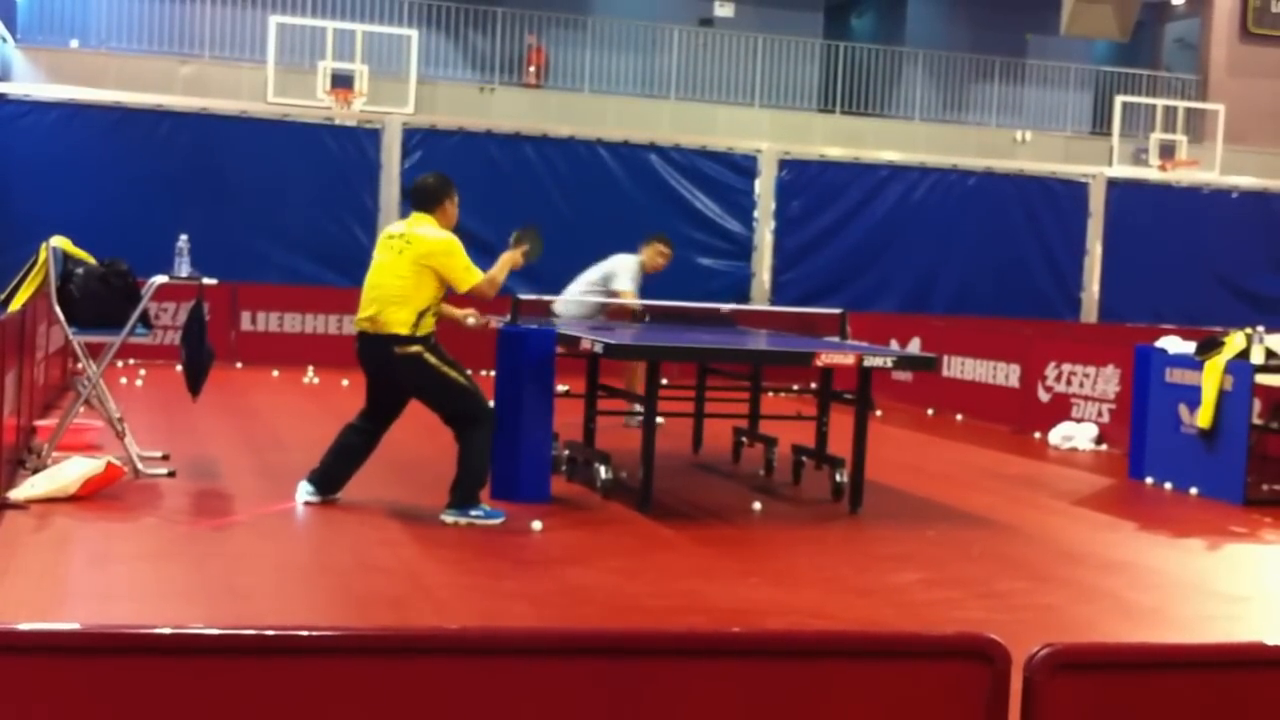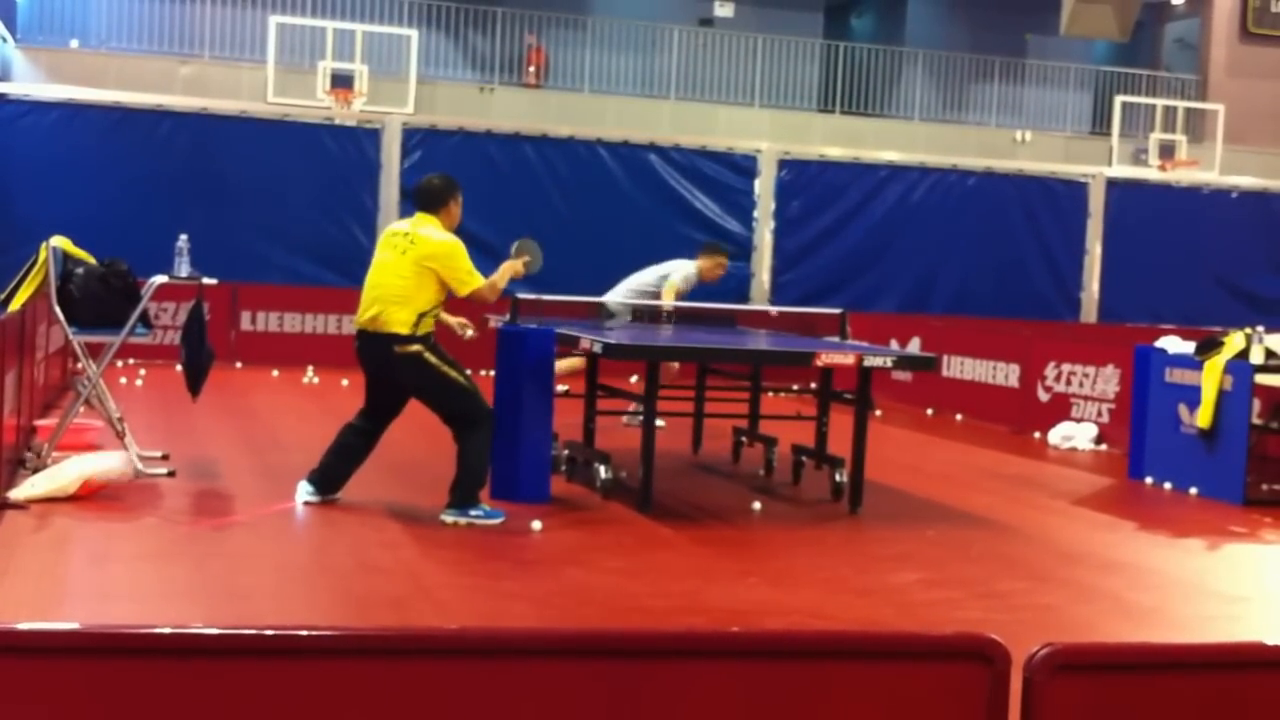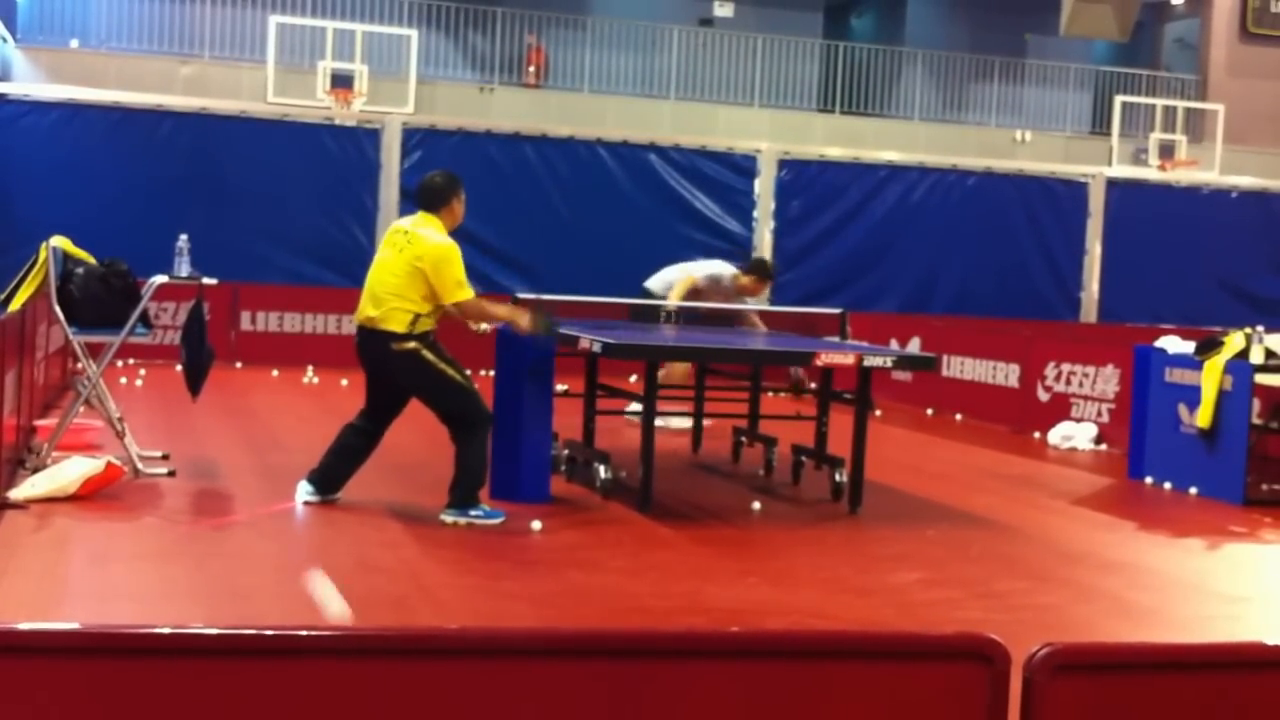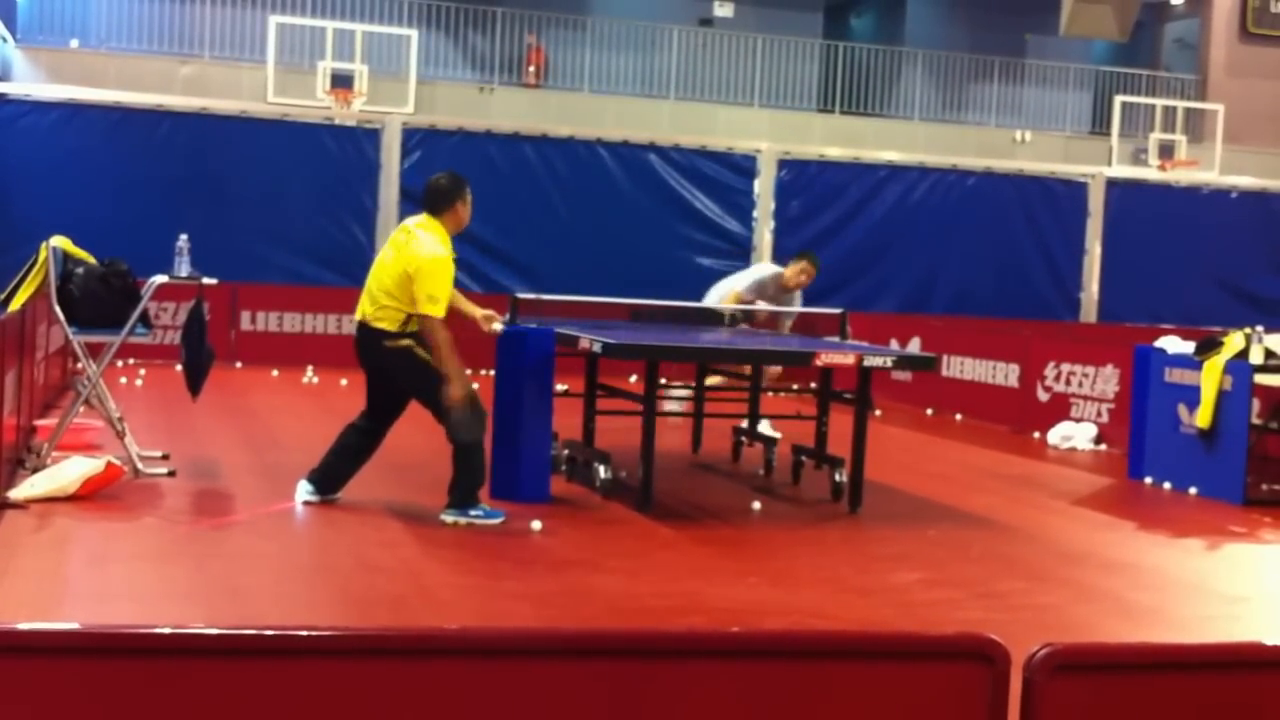
dt=0.2s
person 1, frame 1
left shoulder: (394, 233)
right shoulder: (440, 241)
right elbow: (485, 289)
left wrist: (454, 313)
right wrist: (507, 261)
left hip: (373, 343)
right hip: (406, 349)
left knee: (374, 418)
right knee: (477, 416)
left ankle: (318, 485)
right ankle: (465, 505)
person 1, frame 2
left shoulder: (395, 232)
right shoulder: (444, 244)
right elbow: (486, 294)
left wrist: (445, 318)
right wrist: (508, 268)
left hip: (372, 342)
right hip: (405, 348)
left knee: (373, 418)
right knee: (476, 417)
left ankle: (318, 485)
right ankle: (463, 505)
person 1, frame 3
left shoulder: (400, 229)
right shoulder: (440, 246)
right elbow: (467, 306)
left wrist: (456, 311)
right wrist: (511, 316)
left hip: (373, 339)
right hip: (404, 346)
left knee: (374, 417)
right knee: (474, 417)
left ankle: (318, 485)
right ankle: (464, 505)
person 1, frame 4
left shoulder: (412, 227)
right shoulder: (434, 254)
right elbow: (431, 324)
left wrist: (474, 311)
right wrist: (454, 378)
left hip: (372, 336)
right hip: (397, 343)
left knee: (376, 417)
right knee: (467, 414)
left ankle: (318, 484)
right ankle: (463, 504)
